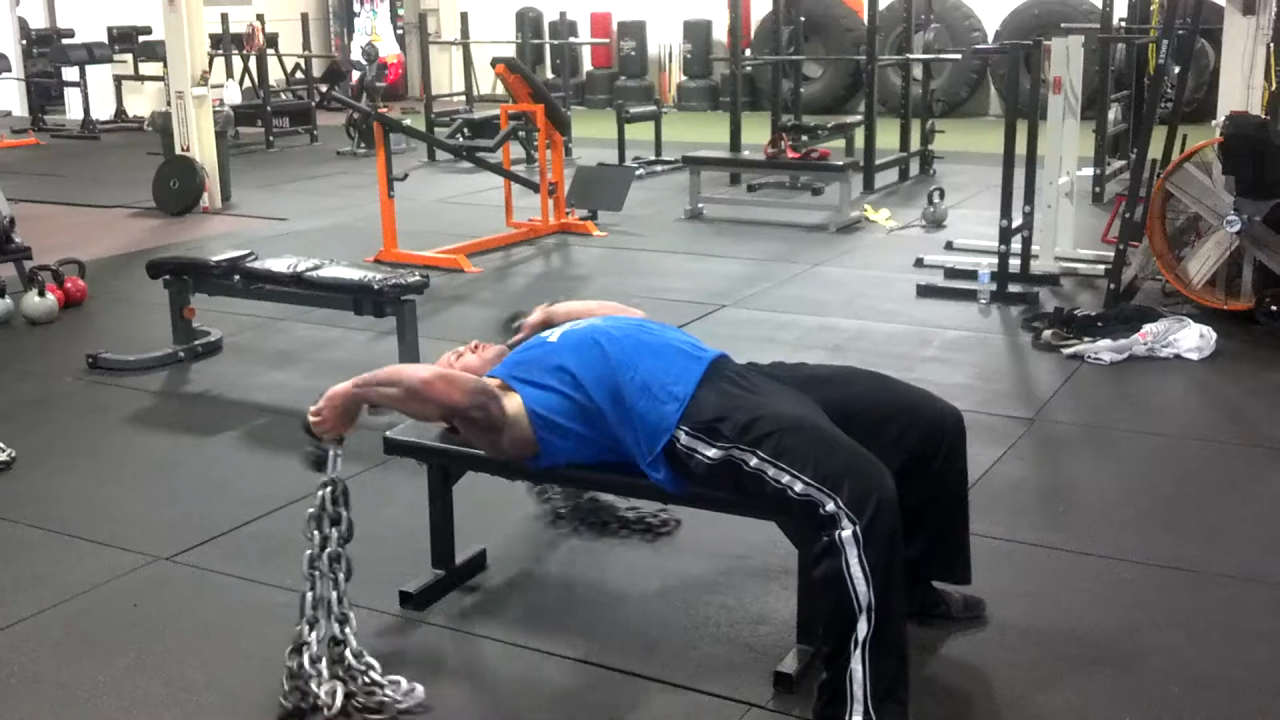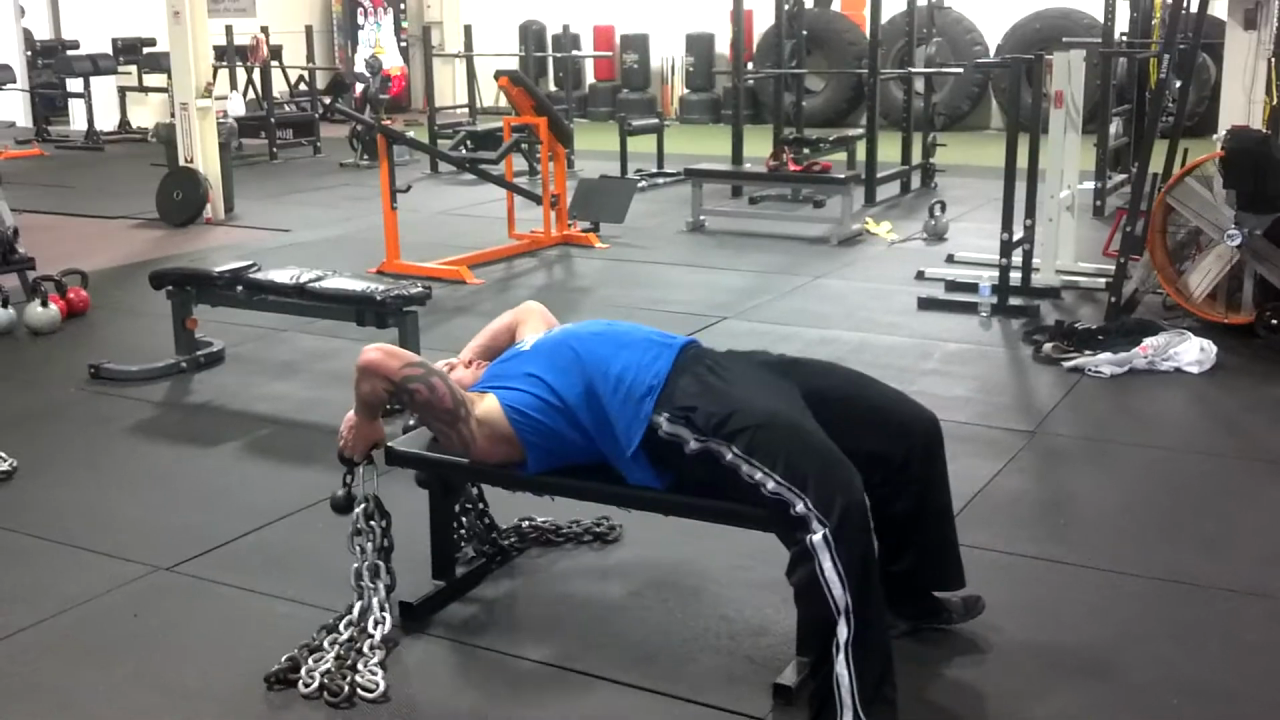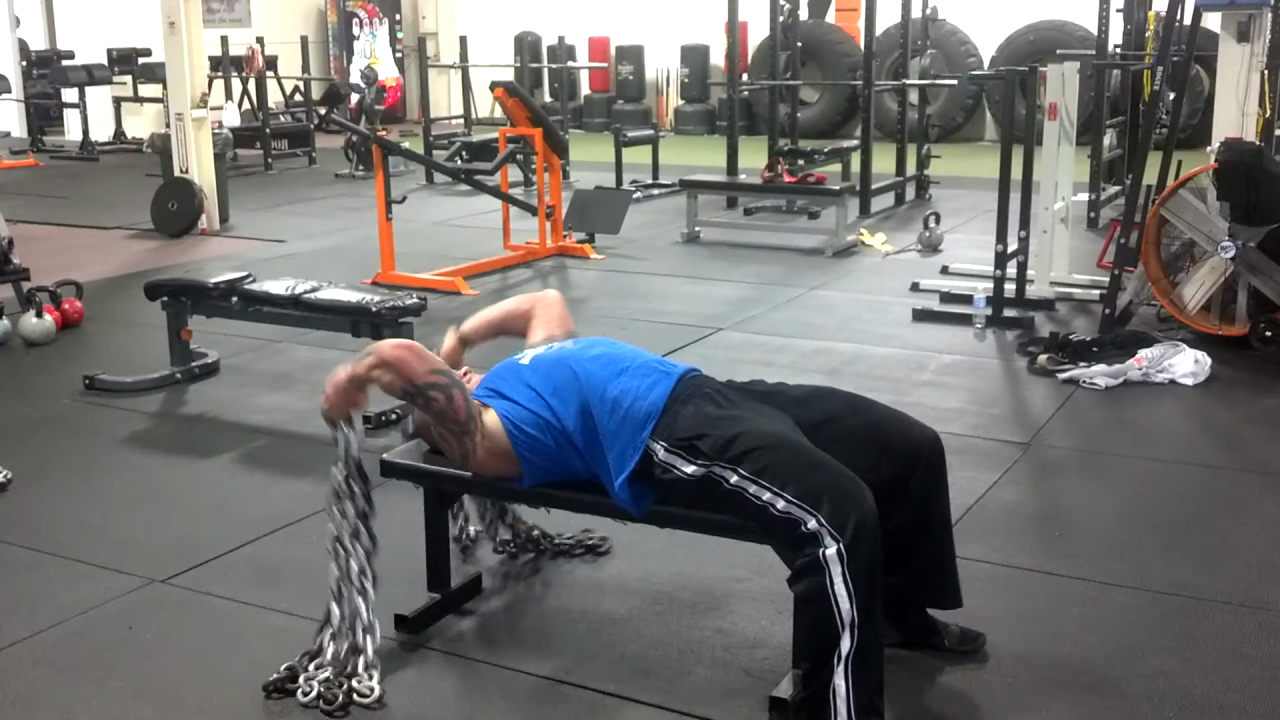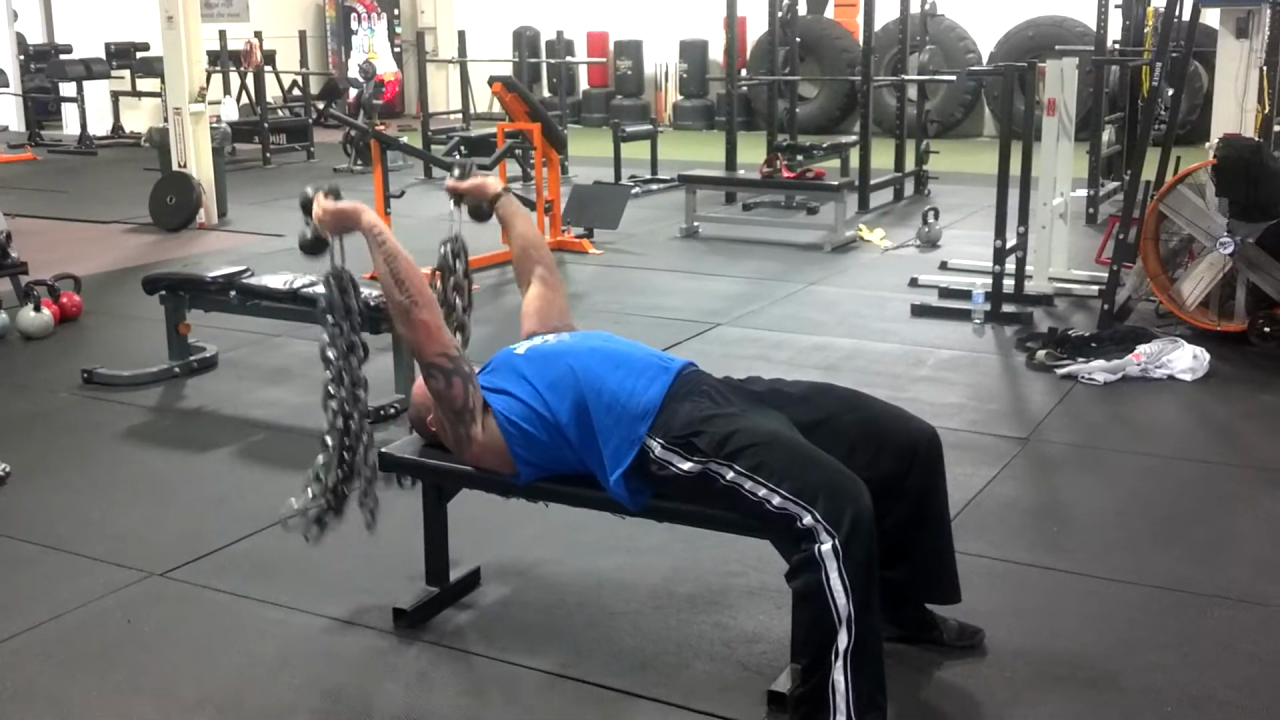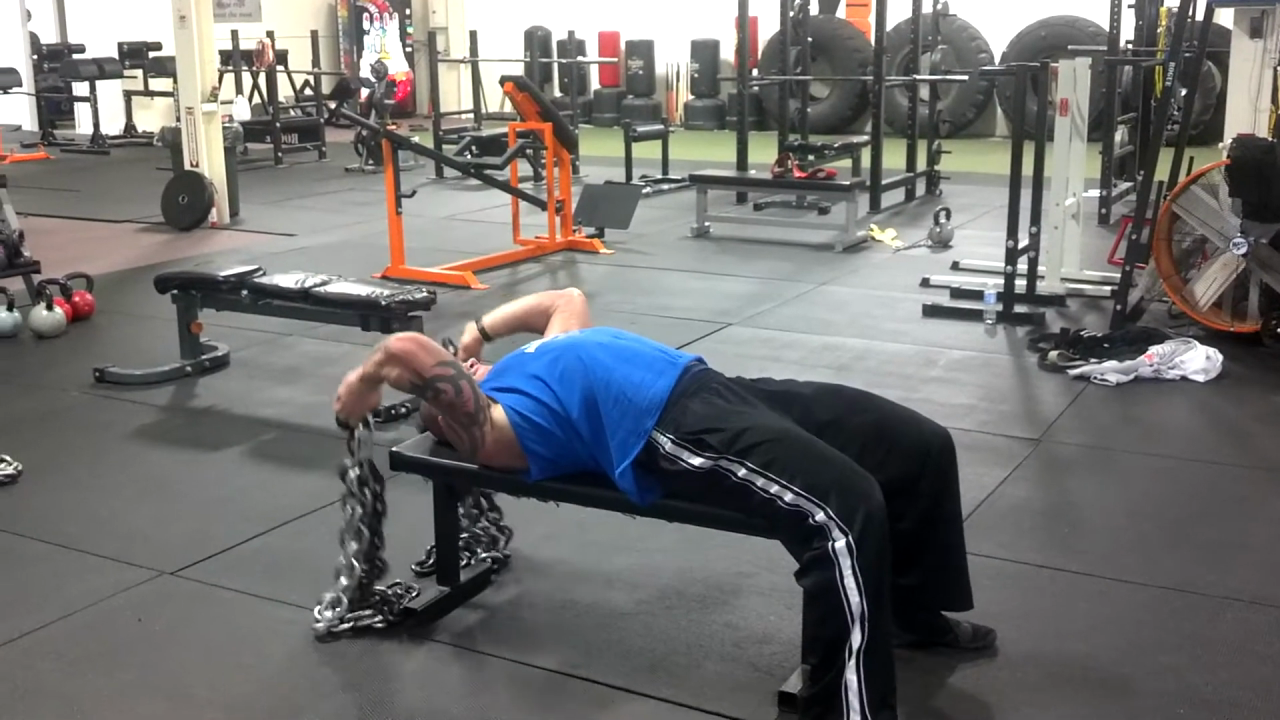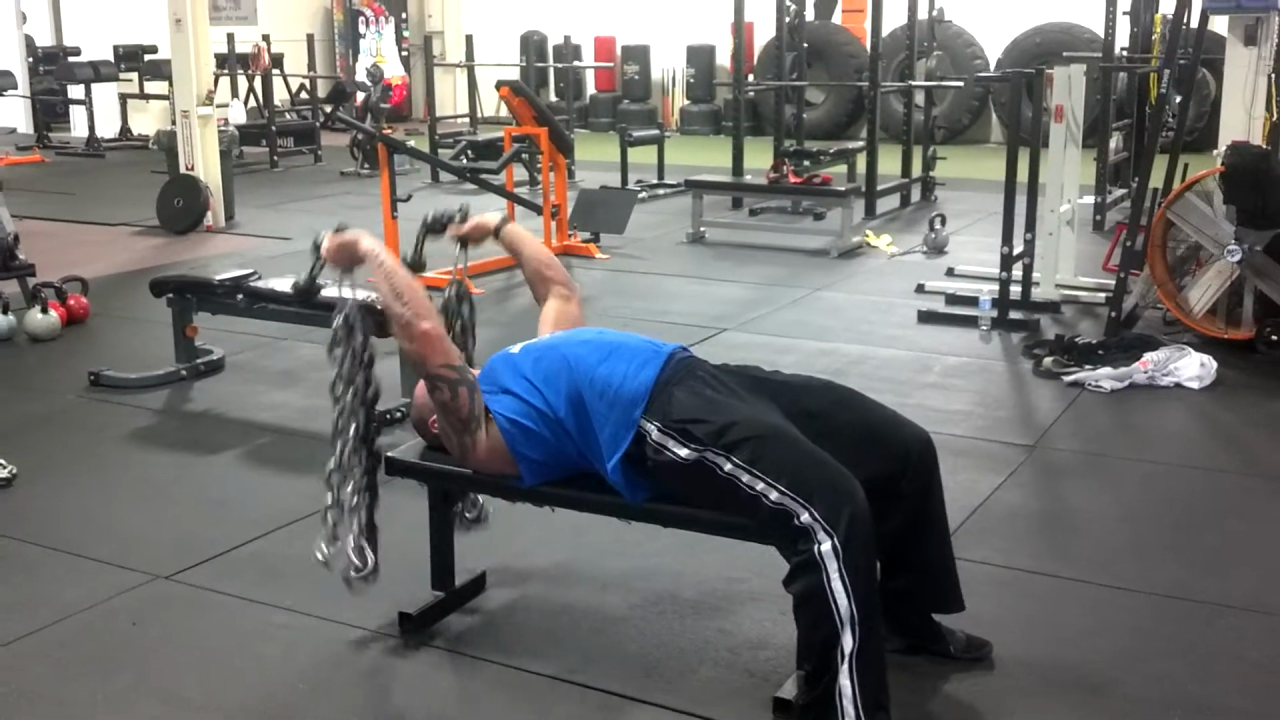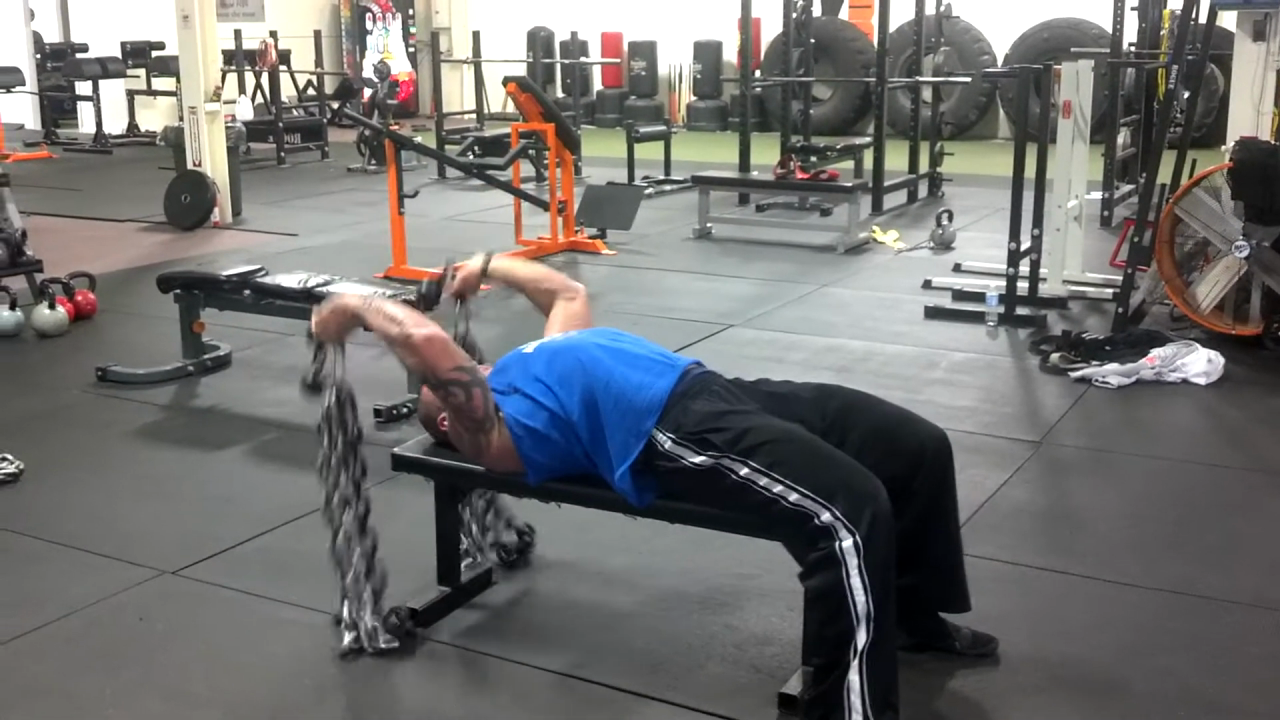
dt=0.7s
person 1, frame 1
left shoulder: (543, 356)
right shoulder: (497, 409)
left elbow: (624, 316)
right elbow: (437, 386)
left wrist: (549, 314)
right wrist: (349, 396)
left hip: (739, 377)
right hip: (695, 420)
left knee: (932, 426)
right knee: (859, 497)
left ankle: (908, 587)
person 1, frame 2
left shoulder: (519, 367)
right shoulder: (482, 423)
left elbow: (531, 309)
right elbow: (379, 359)
left wrist: (463, 351)
right wrist: (365, 418)
right hip: (677, 410)
left knee: (908, 431)
right knee: (829, 498)
left ankle: (906, 593)
person 1, frame 3
left shoulder: (528, 374)
right shoulder: (480, 436)
left elbow: (548, 302)
right elbow: (406, 361)
left wrist: (461, 336)
right wrist: (352, 379)
left hip: (713, 396)
right hip: (672, 437)
left knee: (912, 448)
right knee: (840, 514)
left ankle: (898, 611)
person 1, frame 4
left shoulder: (524, 362)
right shoulder: (480, 431)
left elbow: (541, 276)
right elbow: (422, 325)
left wrist: (501, 196)
right wrist: (365, 222)
left hip: (707, 391)
right hip: (667, 436)
left knee: (908, 444)
right knee: (834, 511)
left ankle: (897, 606)
person 1, frame 5
left shoulder: (531, 370)
right shoulder: (488, 426)
left elbow: (568, 298)
right elbow: (410, 351)
left wrist: (480, 328)
right wrist: (364, 380)
left hip: (718, 388)
right hip: (674, 432)
left knee: (922, 448)
right knee: (848, 512)
left ankle: (914, 611)
person 1, frame 6
left shoulder: (526, 370)
right shoulder: (481, 434)
left elbow: (560, 286)
right elbow: (424, 334)
left wrist: (499, 227)
right wrist: (366, 248)
right hip: (666, 422)
left knee: (904, 450)
right knee: (831, 514)
left ankle: (905, 616)
person 1, frame 7
left shoulder: (531, 370)
right shoulder: (488, 431)
left elbow: (571, 293)
right elbow: (425, 343)
left wrist: (485, 266)
right wrist: (351, 306)
left hip: (714, 391)
right hip: (672, 433)
left knee: (918, 447)
right knee: (851, 511)
left ankle: (914, 614)
